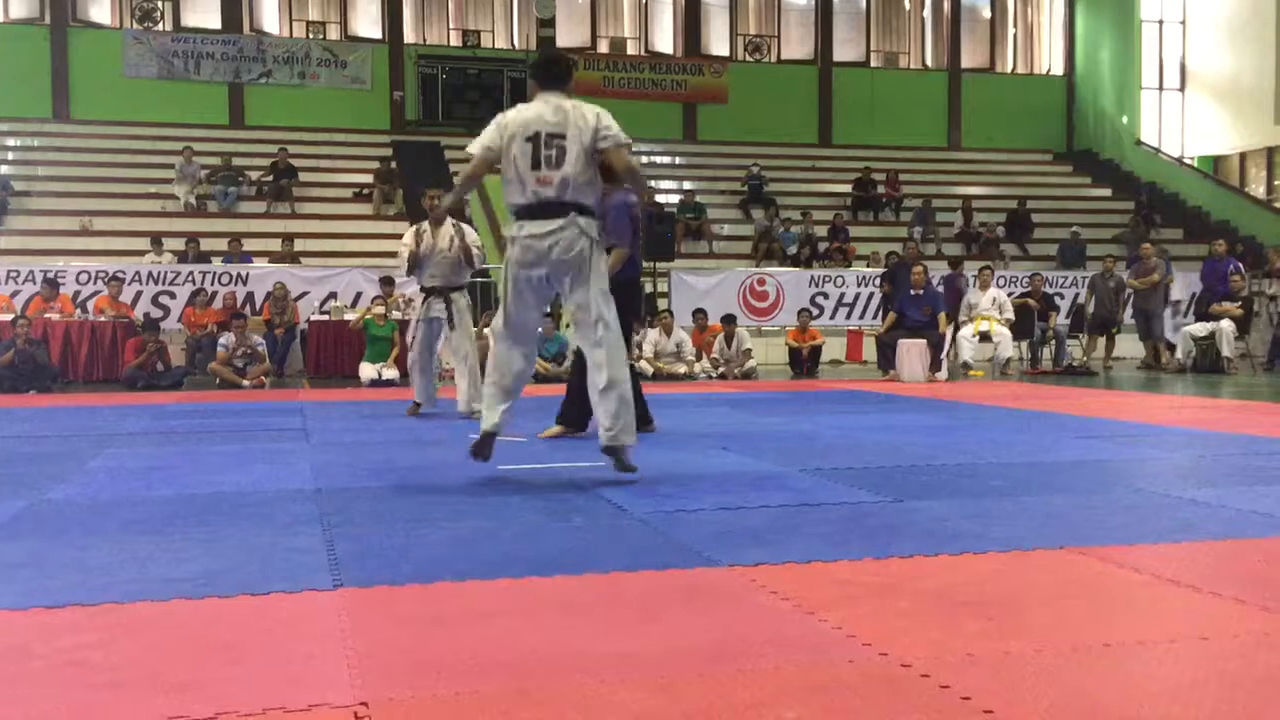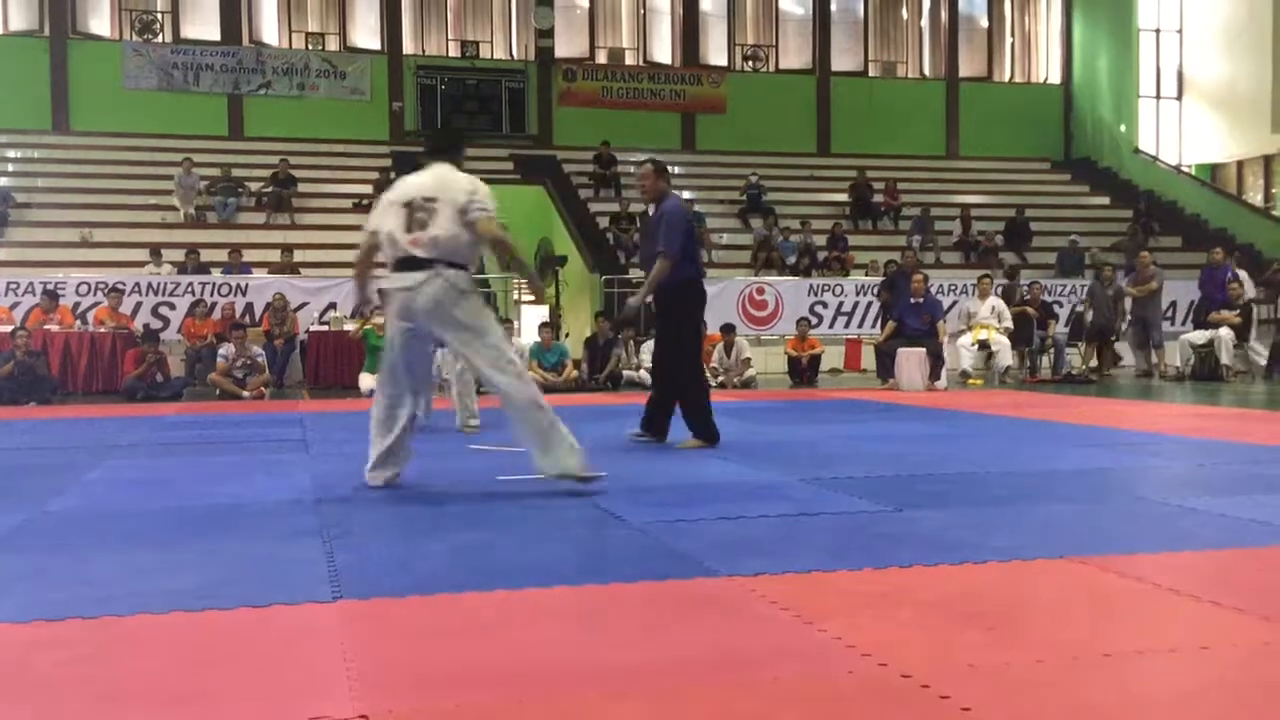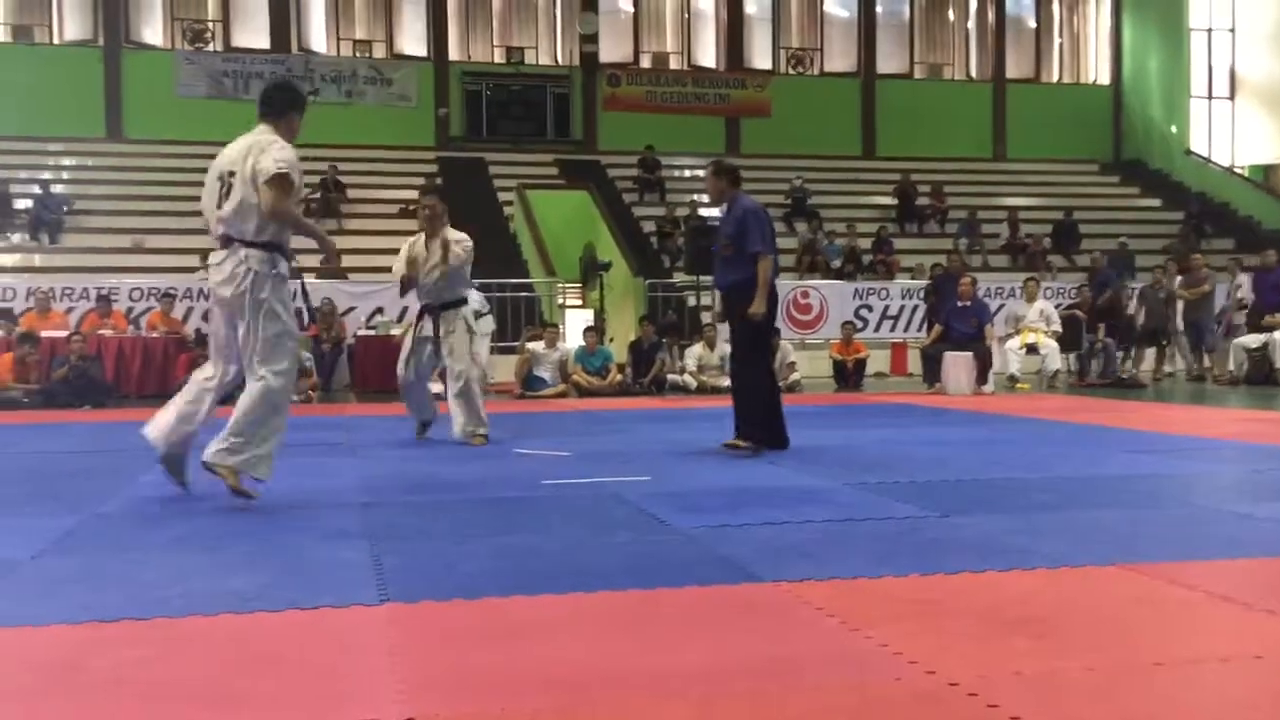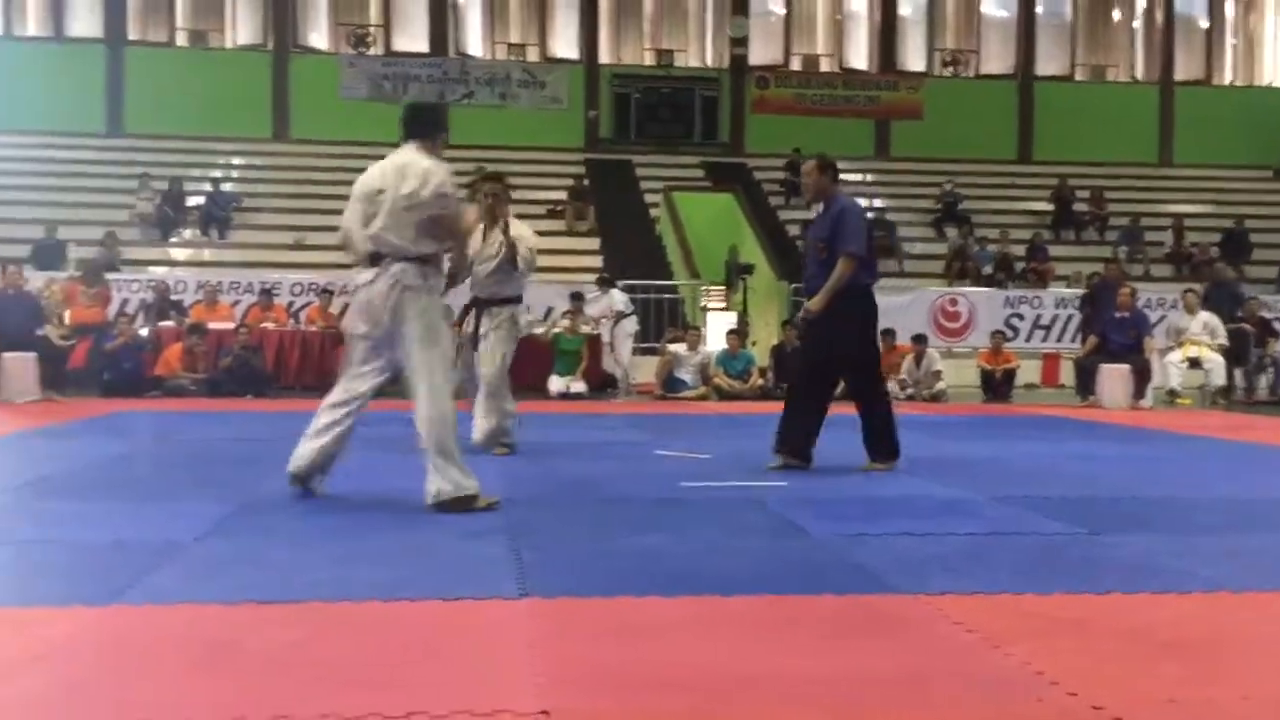
dt=0.7s
person 1, frame 1
left shoulder: (509, 120)
right shoulder: (592, 116)
left elbow: (476, 170)
right elbow: (624, 166)
left wrist: (448, 203)
right wrist: (639, 185)
left hip: (527, 236)
right hip: (575, 234)
left knee: (512, 336)
right knee: (600, 334)
left ankle: (493, 423)
right ankle: (614, 434)
person 1, frame 2
left shoulder: (397, 188)
right shoulder: (470, 185)
left elbow: (366, 253)
right elbow: (493, 236)
left wrist: (362, 295)
right wrist: (531, 277)
left hip: (403, 291)
right hip: (449, 287)
left knee: (396, 386)
right knee: (508, 375)
left ankle: (381, 470)
right ankle: (562, 460)
person 1, frame 3
left shoulder: (230, 152)
right shoulder: (279, 151)
left elbow: (213, 211)
right elbow: (276, 204)
right wrist: (319, 234)
left hip: (225, 266)
right hip: (258, 271)
left knee: (225, 364)
right knee: (275, 369)
left ankle: (169, 437)
right ankle: (231, 455)
person 1, frame 4
left shoulder: (371, 173)
right shoulder: (432, 171)
left elbow: (349, 236)
right elbow: (451, 232)
right wrist: (471, 222)
left hip: (372, 282)
right hip: (411, 284)
left knee: (358, 380)
right knee: (433, 385)
left ankle: (307, 462)
right ankle: (451, 488)
person 2, frame 1
left shoulder: (617, 205)
right shoulder: (623, 202)
left elbow: (621, 249)
left hip: (616, 291)
right hip: (622, 289)
left knee: (588, 356)
left ankle: (571, 421)
right ankle: (639, 419)
person 2, frame 2
left shoulder: (672, 211)
right shoulder: (664, 209)
left elbow: (667, 259)
left wrist: (642, 294)
right wrist: (649, 292)
left hip: (682, 296)
right hip: (675, 295)
left knee: (686, 364)
right knee: (665, 363)
left ankle: (705, 432)
right ankle: (654, 426)
person 2, frame 3
left shoulder: (749, 211)
right shoulder: (731, 213)
left elbow: (765, 257)
left wrist: (760, 301)
right wrist: (725, 303)
left hip: (753, 301)
right hip: (740, 300)
left knee: (746, 365)
right knee: (757, 366)
left ankle: (750, 433)
right ankle: (772, 436)
person 2, frame 4
left shoulder: (849, 211)
right shoulder: (822, 217)
left elbow: (850, 260)
left wrist: (822, 299)
right wrist: (813, 304)
left hip: (852, 307)
right hip: (824, 310)
left knee: (864, 381)
right knee: (805, 380)
left ankle: (884, 452)
right ankle: (794, 451)
person 3, frame 1
left shoulder: (462, 230)
right shoulder: (415, 232)
left elbow: (476, 262)
right elbow: (407, 268)
left wrist: (462, 242)
right wrist: (416, 246)
left hip: (455, 299)
right hip: (428, 300)
left knee: (464, 352)
right knee: (418, 353)
left ankle: (473, 405)
right ankle: (421, 399)
person 3, frame 2
left shoulder: (453, 240)
right shoulder: (408, 241)
left elbow: (467, 265)
right elbow: (395, 267)
left hip: (451, 310)
right hip: (422, 312)
left knee: (459, 367)
right knee: (413, 367)
left ankle: (469, 419)
right ankle: (415, 413)
person 3, frame 3
left shoulder: (458, 239)
right shoulder: (413, 244)
left elbow: (454, 265)
right elbow: (403, 286)
left wrist: (442, 232)
right wrist: (409, 271)
left hip: (453, 317)
right hip: (426, 317)
left knee: (461, 374)
right knee: (408, 374)
left ankle: (475, 429)
right ankle: (425, 415)
person 3, frame 4
left shoulder: (520, 232)
right shoulder: (473, 233)
left elbow: (523, 266)
right elbow: (457, 274)
left wrist: (506, 234)
left hip: (504, 313)
right hip: (478, 312)
left knee: (493, 374)
right knee: (485, 375)
left ankle: (498, 435)
right ankle: (502, 422)
